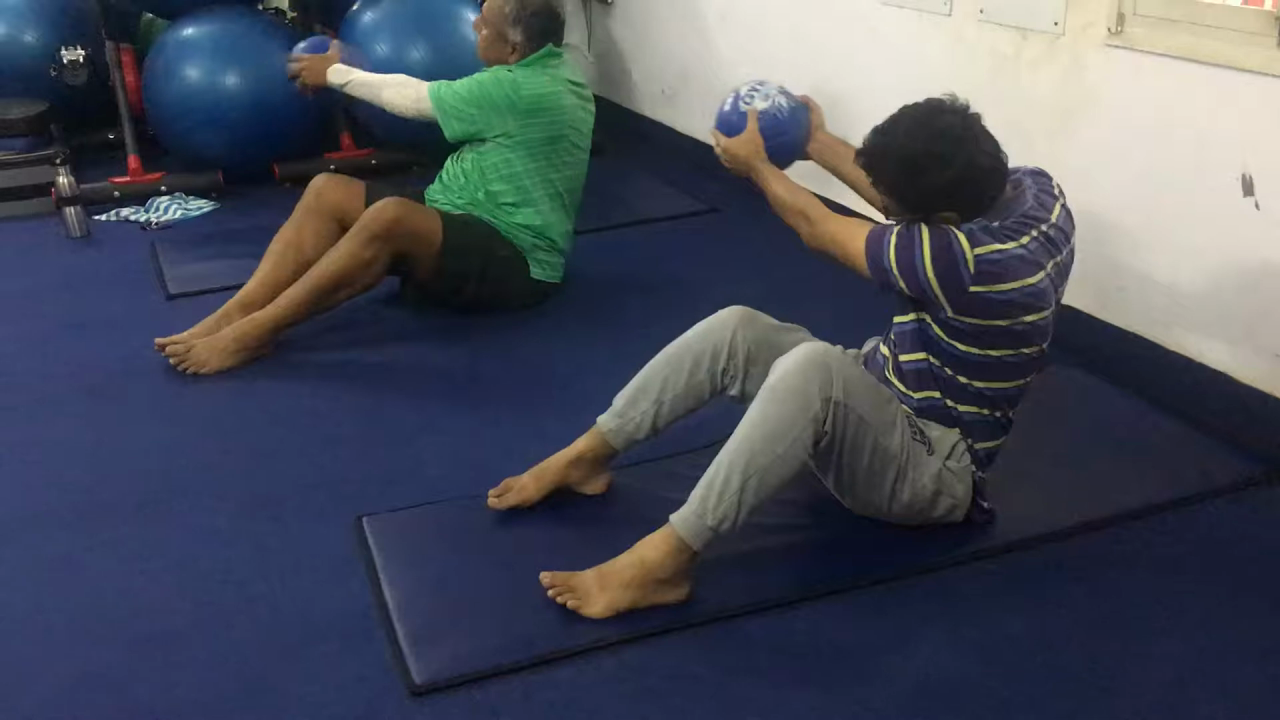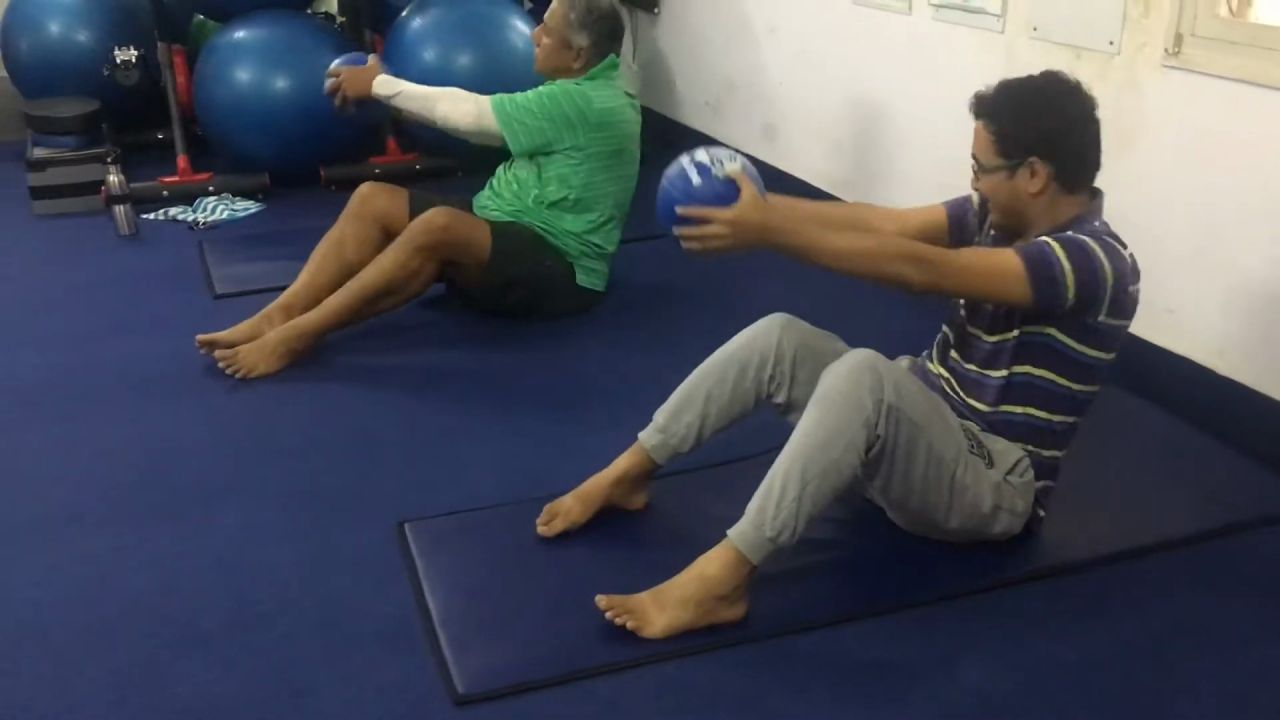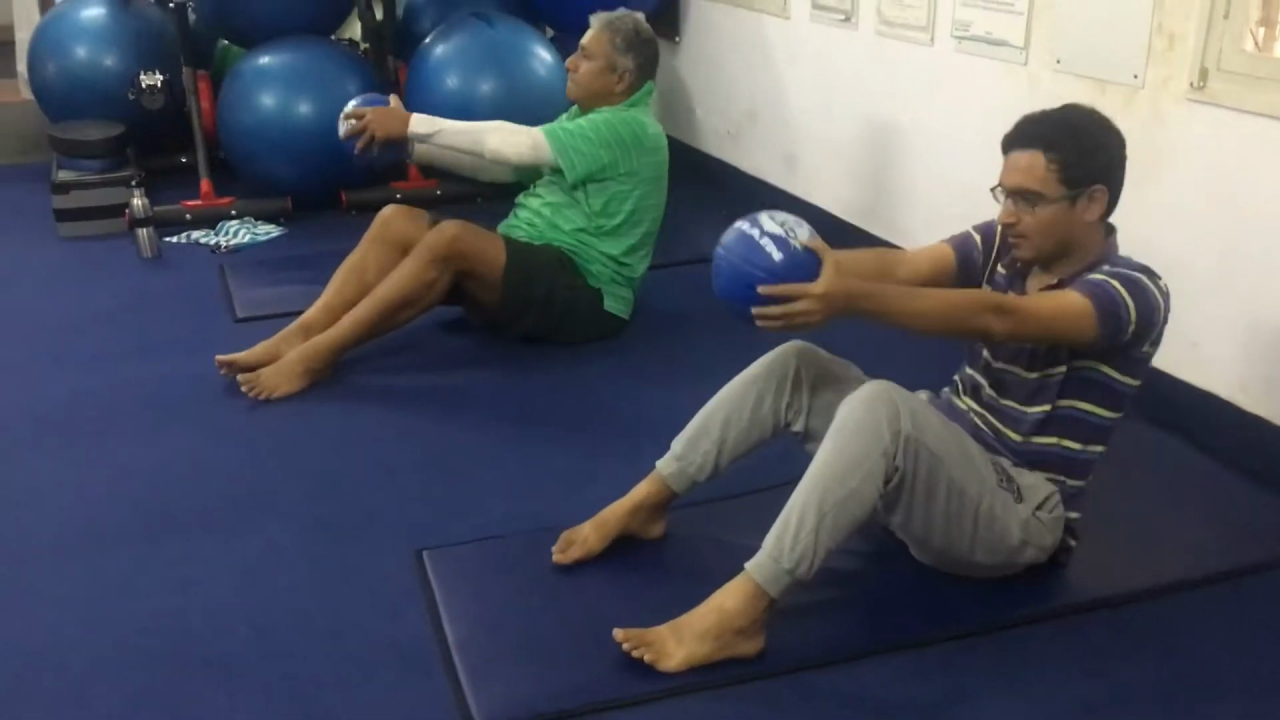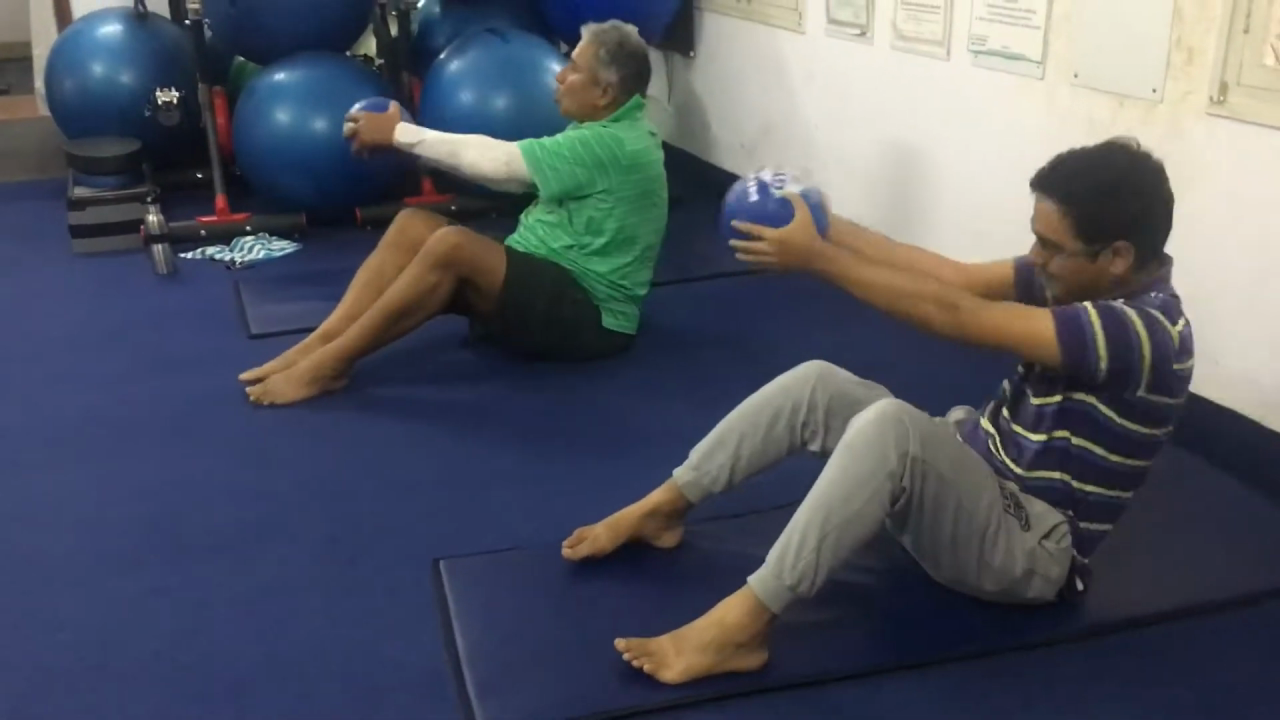
dt=1s
person 1, frame 1
left shoulder: (960, 259)
right shoulder: (1033, 189)
left elbow: (818, 226)
right elbow: (911, 193)
left wrist: (757, 163)
right wrist: (819, 143)
left hip: (932, 470)
left knee: (811, 366)
right knee: (737, 329)
left ankle: (665, 560)
right ankle: (585, 457)
person 1, frame 2
left shoulder: (1097, 264)
right shoulder: (998, 214)
left elbow: (925, 269)
right elbow: (885, 226)
left wrist: (771, 234)
right wrist: (761, 208)
left hip: (988, 482)
right hip: (920, 423)
left knee: (862, 374)
right knee: (778, 337)
left ankle: (723, 578)
right ankle: (625, 475)
person 1, frame 3
left shoulder: (1136, 297)
right shoulder: (1005, 244)
left elbow: (996, 317)
right elbow: (902, 267)
left wrist: (850, 298)
right wrist: (813, 265)
left hip: (1014, 513)
right hip: (944, 450)
left knee: (878, 408)
right knee: (794, 364)
left ankle: (740, 611)
right ankle: (643, 504)
person 1, frame 4
left shoulder: (1140, 332)
right shoulder: (1123, 277)
left elbow: (953, 312)
right elbow: (962, 279)
left wrist: (815, 258)
right wrist: (827, 229)
left hip: (1026, 546)
right hip: (976, 465)
left knee: (889, 425)
right knee: (815, 383)
left ankle: (742, 625)
right ankle: (659, 510)
person 2, frame 1
left shoulder: (516, 89)
right shoulder: (545, 71)
left elbow: (415, 99)
left wrist: (333, 72)
left hip: (512, 263)
left knee: (390, 217)
right knee: (327, 192)
left ankle: (254, 333)
right ankle: (236, 314)
person 2, frame 2
left shoulder: (581, 104)
right shoulder: (580, 87)
left elbow: (471, 114)
right elbow: (492, 126)
left wrist: (379, 85)
right wrist: (392, 98)
left hip: (556, 271)
left knee: (438, 227)
right knee: (372, 199)
left ankle: (297, 337)
right ankle: (279, 316)
person 2, frame 3
left shoulder: (625, 130)
right shoulder: (591, 117)
left elbow: (515, 146)
right elbow: (507, 166)
left wrist: (413, 125)
right wrist: (411, 145)
left hip: (581, 296)
right hip: (532, 261)
left knee: (451, 239)
right knee: (395, 222)
left ankle: (317, 356)
right ankle: (299, 336)
person 2, frame 4
left shoulder: (607, 146)
right shoulder: (612, 128)
left elbow: (500, 161)
right elbow: (519, 175)
left wrist: (401, 134)
right wrist: (416, 145)
left hip: (585, 316)
right hip: (548, 280)
left knee: (452, 246)
right knee: (412, 226)
left ankle: (329, 365)
right ankle: (319, 345)
